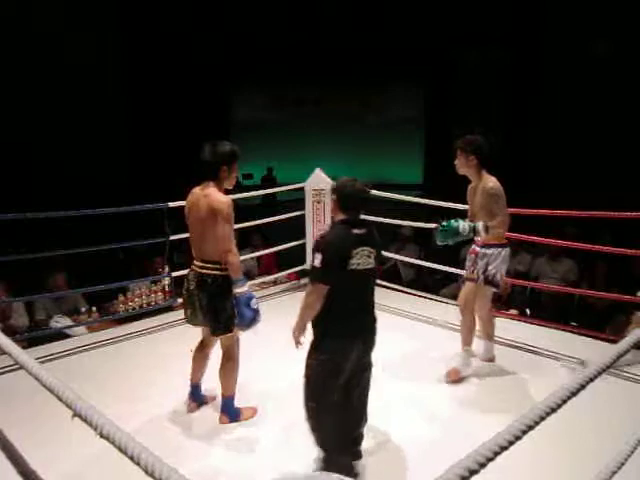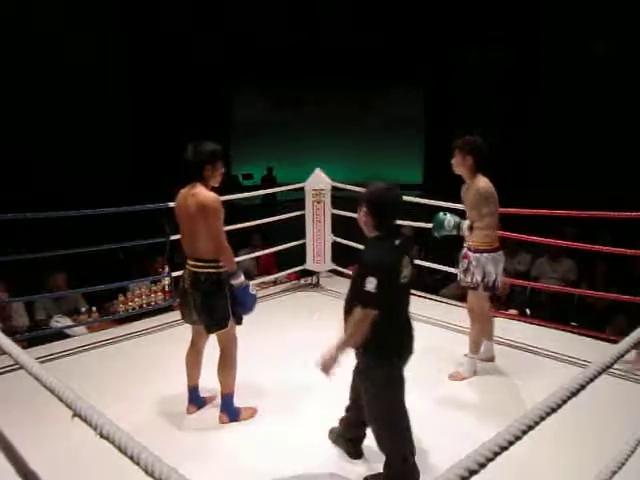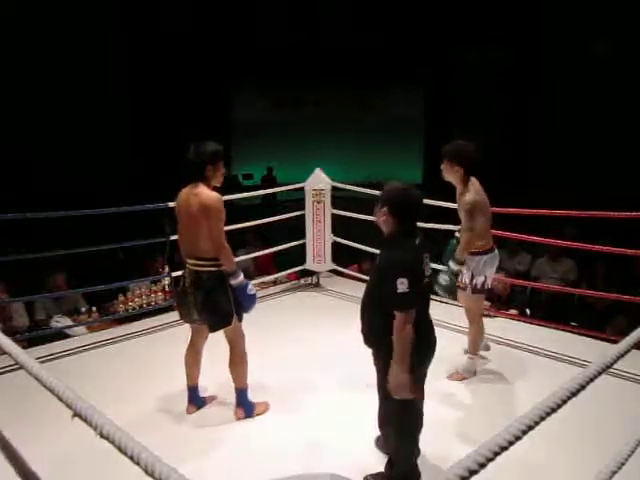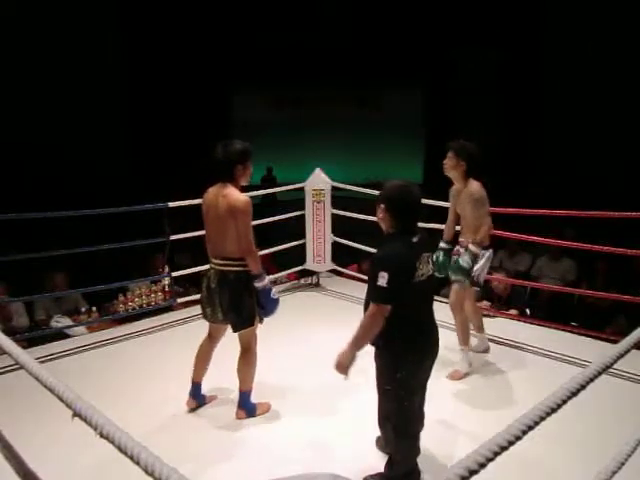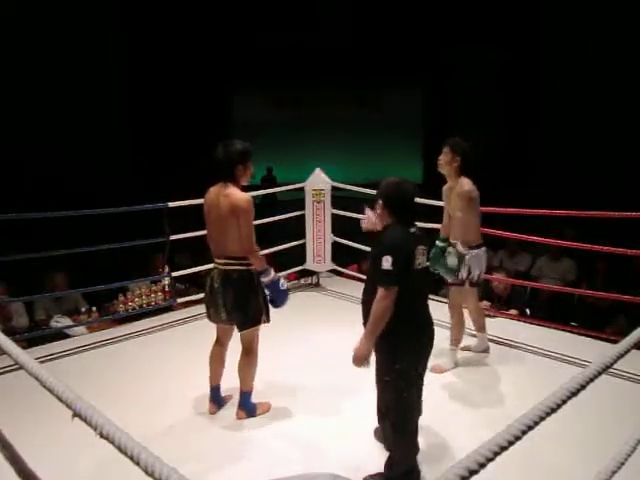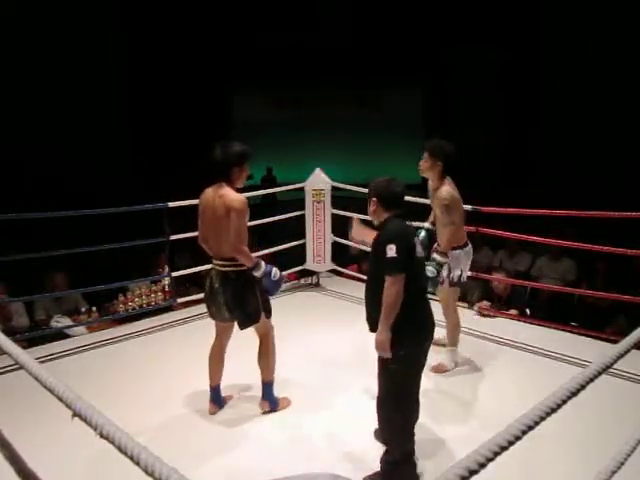
dt=0.5s
person 1, frame 1
left shoulder: (330, 241)
right shoulder: (371, 237)
left elbow: (318, 292)
left wrist: (300, 324)
left hip: (334, 335)
right hip: (365, 329)
left knee: (320, 397)
right knee: (354, 391)
right ankle: (350, 443)
person 1, frame 2
left shoulder: (376, 258)
right shoulder: (399, 244)
left elbow: (365, 315)
left wrist: (336, 351)
left hip: (382, 348)
right hip: (396, 338)
left knee: (385, 410)
right knee: (363, 387)
right ankle: (349, 434)
person 1, frame 3
left shoulder: (397, 258)
right shoulder: (412, 243)
left elbow: (404, 320)
left wrist: (399, 367)
left hip: (402, 350)
right hip: (418, 344)
left knee: (398, 408)
right knee: (404, 406)
right ankle: (395, 442)
person 1, frame 4
left shoulder: (390, 255)
right shoulder: (420, 243)
left elbow: (378, 312)
left wrist: (351, 351)
left hip: (399, 349)
right hip: (424, 341)
left knee: (396, 409)
right knee: (409, 404)
right ankle: (398, 443)
person 1, frame 5
left shoulder: (391, 242)
right shoulder: (413, 235)
left elbow: (386, 296)
left wrist: (366, 339)
right wrist: (378, 226)
left hip: (398, 338)
right hip: (418, 332)
left knee: (395, 401)
right knee: (406, 395)
right ankle: (392, 434)
person 1, frame 6
left shoulder: (390, 233)
right shoulder: (402, 229)
left elbow: (394, 283)
left wrist: (384, 329)
left hip: (403, 330)
right hip: (416, 325)
left knee: (393, 396)
right knee: (405, 391)
right ankle: (394, 433)
person 2, frame 1
left shoulder: (193, 195)
right shoulder: (221, 202)
right elbow: (229, 251)
right wrist: (242, 290)
left hip: (196, 276)
right hip: (216, 280)
left knee: (208, 339)
right knee: (230, 346)
left ankle: (194, 396)
right ankle: (228, 411)
person 2, frame 2
left shoulder: (182, 196)
right shoulder: (210, 199)
right elbow: (221, 246)
right wrist: (238, 279)
left hip: (191, 275)
right hip: (211, 278)
left knee: (198, 340)
right knee: (228, 343)
left ankle: (194, 399)
right ankle: (228, 410)
person 2, frame 3
left shoulder: (182, 196)
right shoulder: (212, 200)
left elbow: (182, 240)
right elbow: (221, 247)
right wrist: (237, 279)
left hip: (191, 275)
right hip: (212, 278)
left knee: (197, 338)
right knee: (236, 339)
left ankle: (194, 399)
right ankle: (243, 404)
person 2, frame 4
left shoulder: (209, 195)
right shoulder: (240, 201)
right elbow: (248, 249)
right wrist: (262, 281)
left hip: (215, 274)
right hip: (237, 278)
left knee: (212, 337)
right knee: (248, 343)
left ankle: (195, 395)
right ankle: (245, 406)
person 2, frame 5
left shoulder: (211, 195)
right shoulder: (242, 200)
right elbow: (249, 247)
right wrist: (268, 274)
left hip: (218, 274)
right hip: (240, 277)
left knee: (221, 339)
right knee: (249, 343)
left ankle: (215, 398)
right ankle: (245, 405)
person 2, frame 6
left shoulder: (206, 196)
right shoulder: (237, 200)
left elbow: (203, 240)
right elbow: (238, 248)
right wrist: (260, 268)
left hip: (217, 275)
right hip: (238, 277)
left knee: (221, 338)
right knee: (266, 334)
left ankle: (215, 398)
right ankle: (269, 398)
person 3, frame 1
left shoulder: (490, 187)
right shoulder: (472, 188)
left elbow: (503, 223)
left wrist: (471, 230)
right wrist: (453, 230)
left hip: (494, 251)
right hip: (482, 250)
left knee: (465, 302)
right knee: (482, 304)
left ankle: (463, 362)
right ankle: (487, 351)
person 3, frame 2
left shoulder: (483, 188)
right shoulder: (467, 187)
left elbow: (490, 226)
left wrist: (457, 225)
right wrist: (461, 237)
left hip: (485, 255)
right hip: (474, 252)
left knee: (475, 309)
right knee: (482, 305)
left ankle: (470, 364)
right ankle: (487, 350)
person 3, frame 3
left shoulder: (469, 199)
right shoulder: (469, 183)
left elbow: (467, 241)
left wrist: (452, 268)
right wrist: (457, 252)
left hip: (479, 257)
right hip: (476, 253)
left knee: (472, 308)
right knee: (465, 297)
left ankle: (470, 364)
right ankle: (480, 342)
person 3, frame 4
left shoulder: (474, 191)
right shoulder: (455, 190)
left elbow: (486, 227)
left wrist: (470, 256)
right wrist: (444, 248)
left hip: (477, 252)
right hip: (464, 249)
left knee: (455, 301)
right knee: (467, 299)
left ankle: (464, 361)
right ankle: (482, 342)
person 3, frame 5
left shoulder: (466, 190)
right shoulder: (447, 189)
left elbow: (472, 228)
left wrist: (458, 254)
right wrist: (440, 246)
left hip: (470, 252)
right hip: (456, 249)
left knee: (455, 303)
right knee: (470, 299)
left ankle: (452, 357)
right ankle: (482, 342)
person 3, frame 6
left shoulder: (445, 194)
right shoulder: (432, 184)
left elbow: (450, 233)
left wrist: (437, 261)
right wrist: (427, 229)
left hip: (456, 252)
right hip: (446, 248)
left knee: (448, 303)
right knee: (445, 297)
left ankle: (451, 357)
right ankle: (450, 337)
